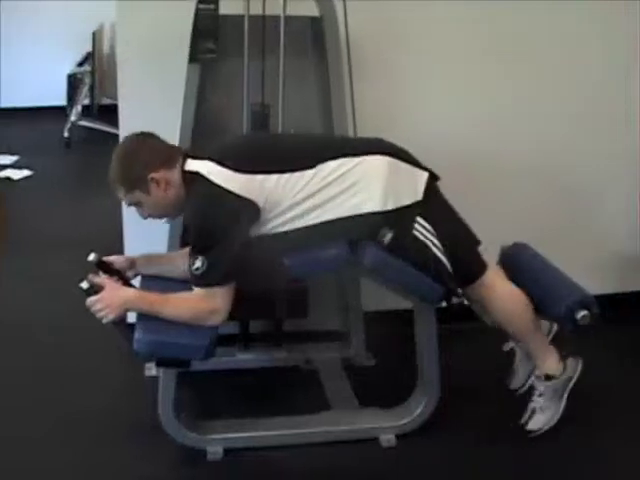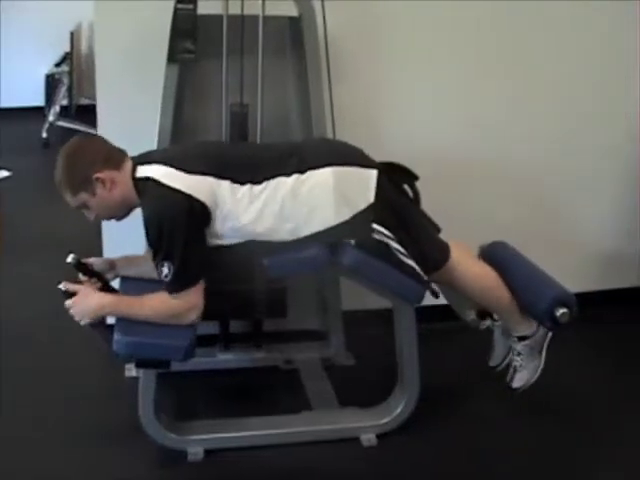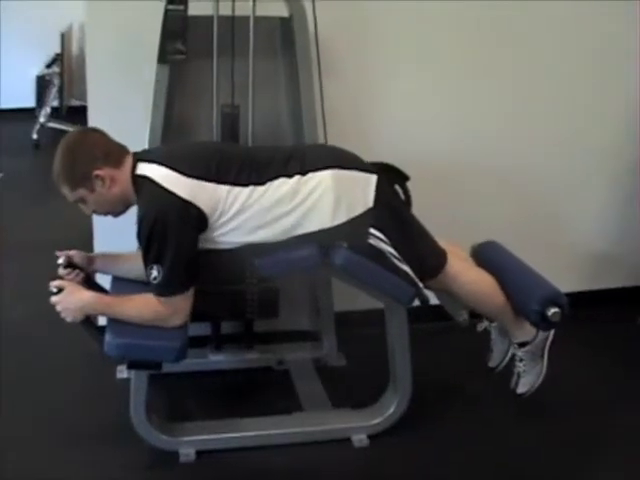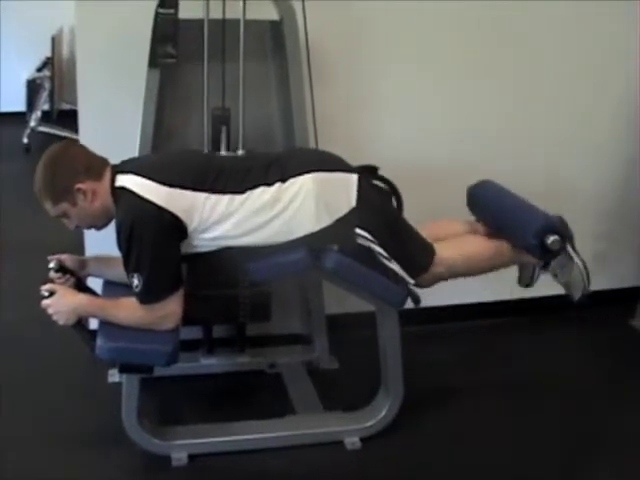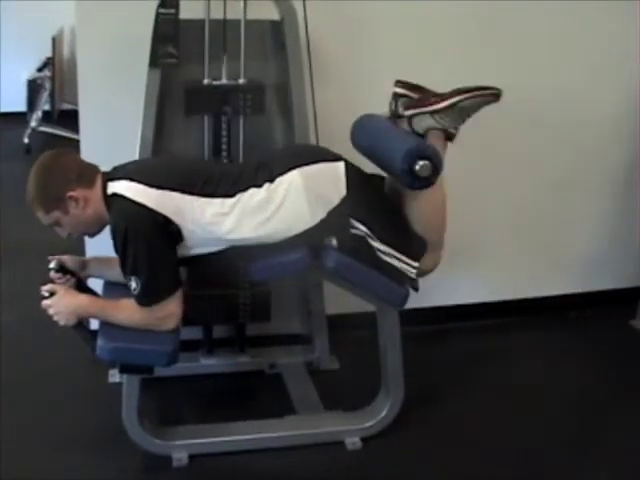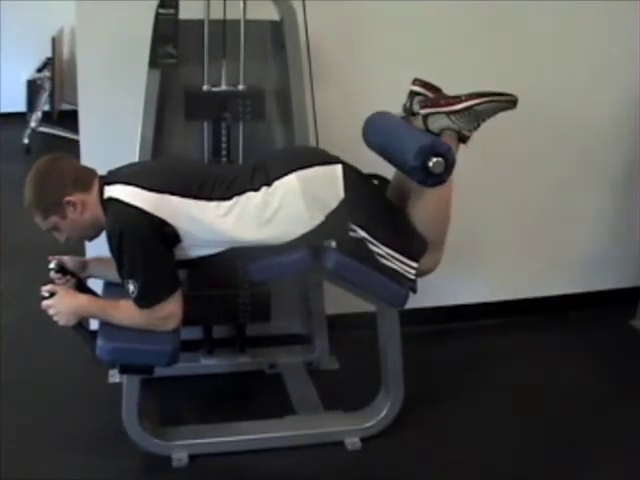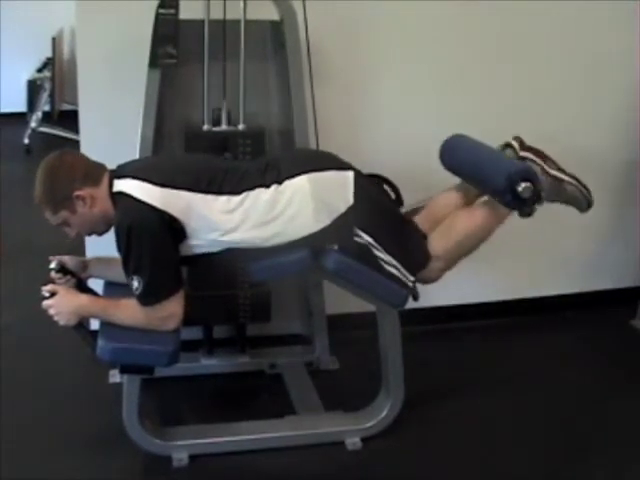
dt=0.7s
person 1, frame 1
left shoulder: (207, 198)
right shoulder: (202, 173)
left elbow: (212, 308)
right elbow: (207, 261)
left wrist: (131, 300)
right wrist: (139, 263)
left hip: (386, 190)
right hip: (372, 179)
left knee: (477, 280)
right knee: (463, 271)
left ankle: (551, 370)
right ankle: (528, 331)
person 1, frame 2
left shoulder: (164, 200)
right shoulder: (153, 171)
left elbow: (186, 307)
right elbow: (183, 264)
left wrist: (104, 303)
right wrist: (117, 265)
left hip: (344, 195)
right hip: (332, 178)
left knee: (439, 263)
right knee: (432, 257)
left ankle: (525, 329)
right ankle: (504, 319)
person 1, frame 3
left shoulder: (160, 202)
right shoulder: (150, 168)
left elbow: (172, 309)
right elbow: (164, 266)
left wrist: (91, 302)
right wrist: (95, 262)
left hip: (342, 201)
right hip: (328, 178)
left knee: (435, 270)
right knee: (428, 258)
left ankle: (524, 332)
right ankle: (502, 315)
person 1, frame 4
left shoulder: (138, 212)
right shoulder: (131, 180)
left elbow: (163, 312)
right elbow: (154, 267)
left wrist: (83, 305)
right wrist: (87, 265)
left hip: (326, 205)
right hip: (315, 184)
left knee: (427, 267)
right knee: (417, 244)
person 1, frame 5
left shoulder: (130, 214)
right shoulder: (121, 183)
left elbow: (163, 313)
right elbow: (152, 268)
left wrist: (83, 304)
right wrist: (87, 266)
left hip: (319, 200)
right hip: (303, 175)
left knee: (423, 255)
right knee: (394, 223)
left ankle: (429, 129)
right ankle: (415, 126)
person 1, frame 6
left shoulder: (126, 218)
right shoulder: (119, 186)
left elbow: (163, 314)
right elbow: (153, 266)
left wrist: (83, 305)
right wrist: (87, 266)
left hip: (319, 202)
right hip: (304, 179)
left knee: (423, 256)
right knee: (398, 227)
left ankle: (443, 131)
right ankle: (426, 124)
person 1, frame 7
left shoulder: (135, 215)
right shoulder: (129, 183)
left elbow: (165, 314)
right elbow: (155, 274)
left wrist: (85, 306)
right wrist: (88, 267)
left hip: (325, 205)
right hip: (314, 182)
left knee: (428, 263)
right knee: (415, 234)
